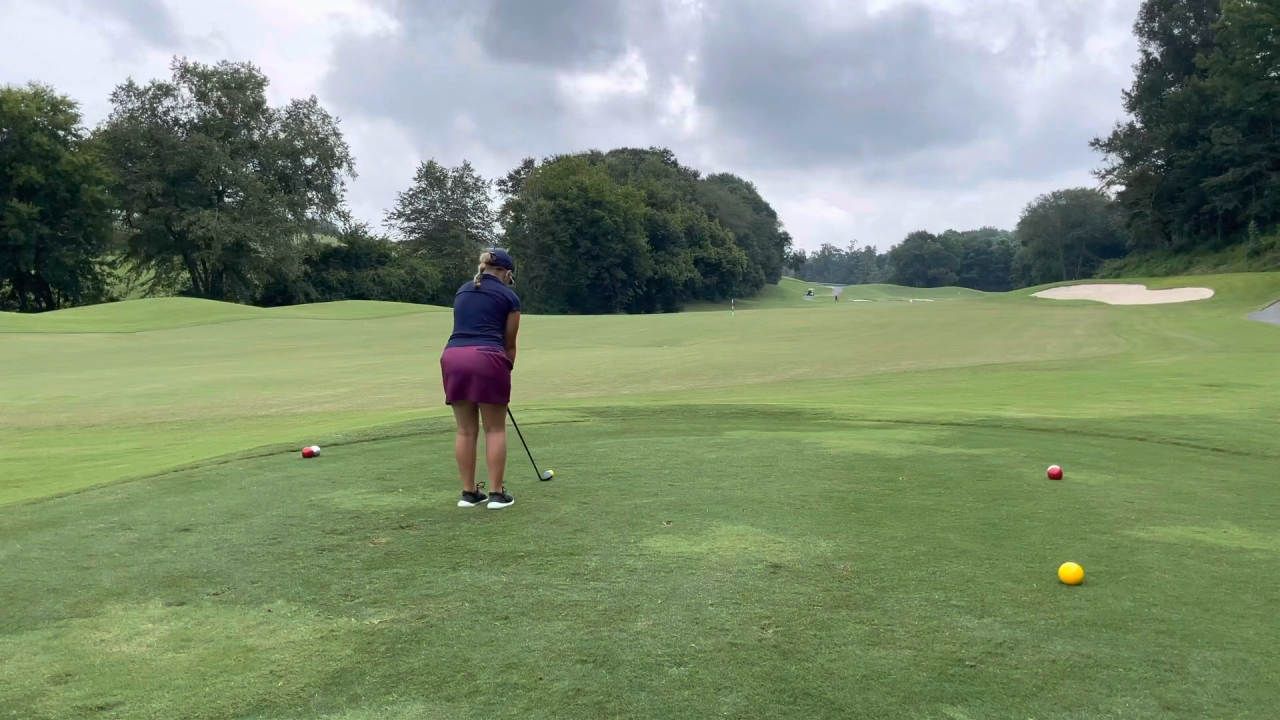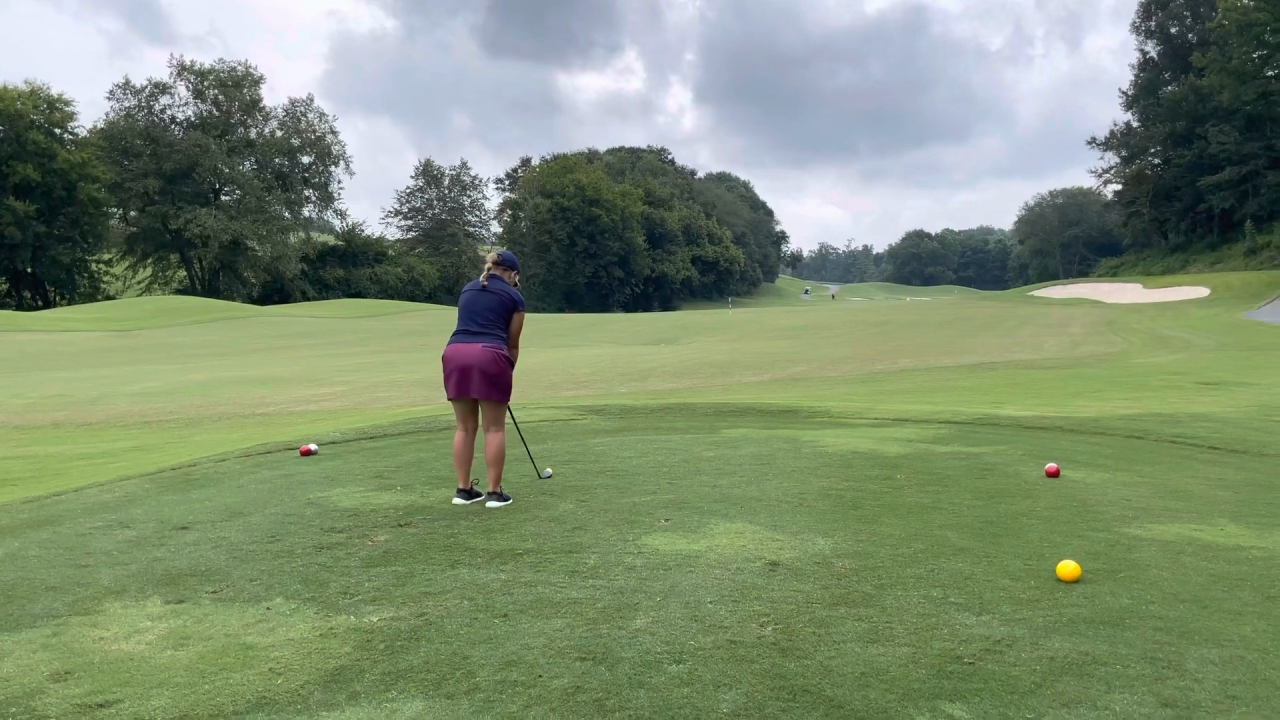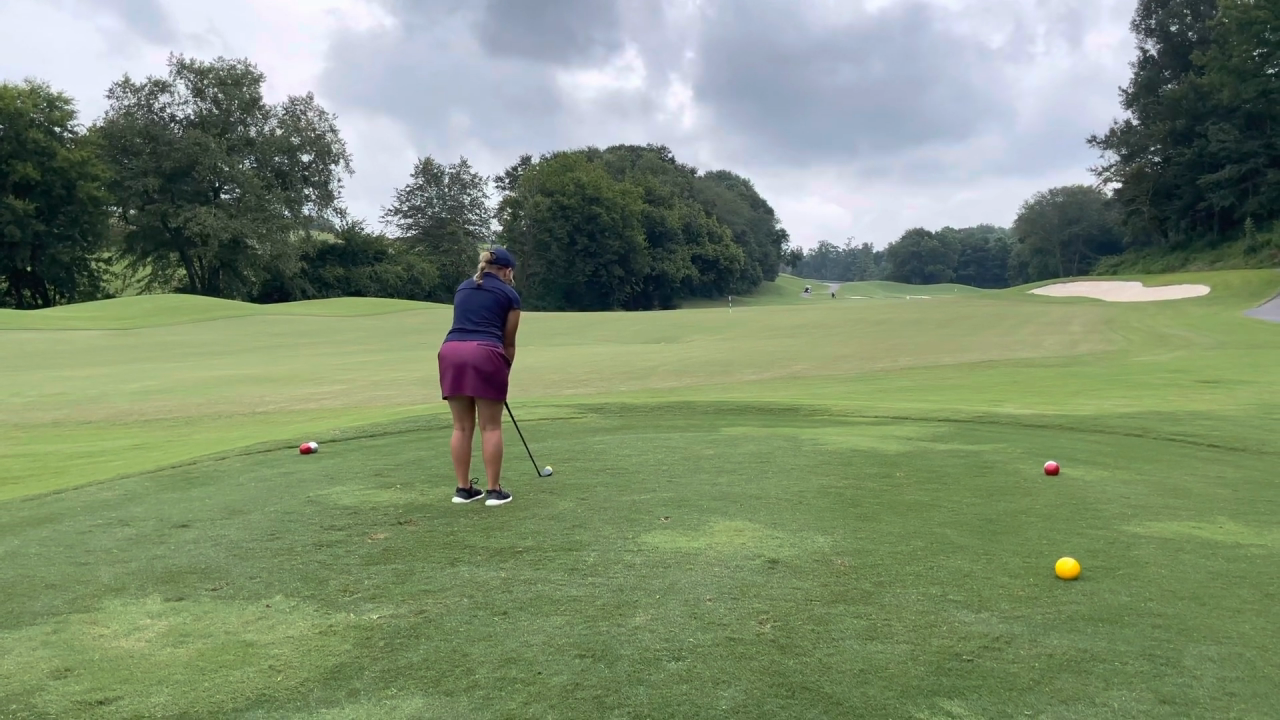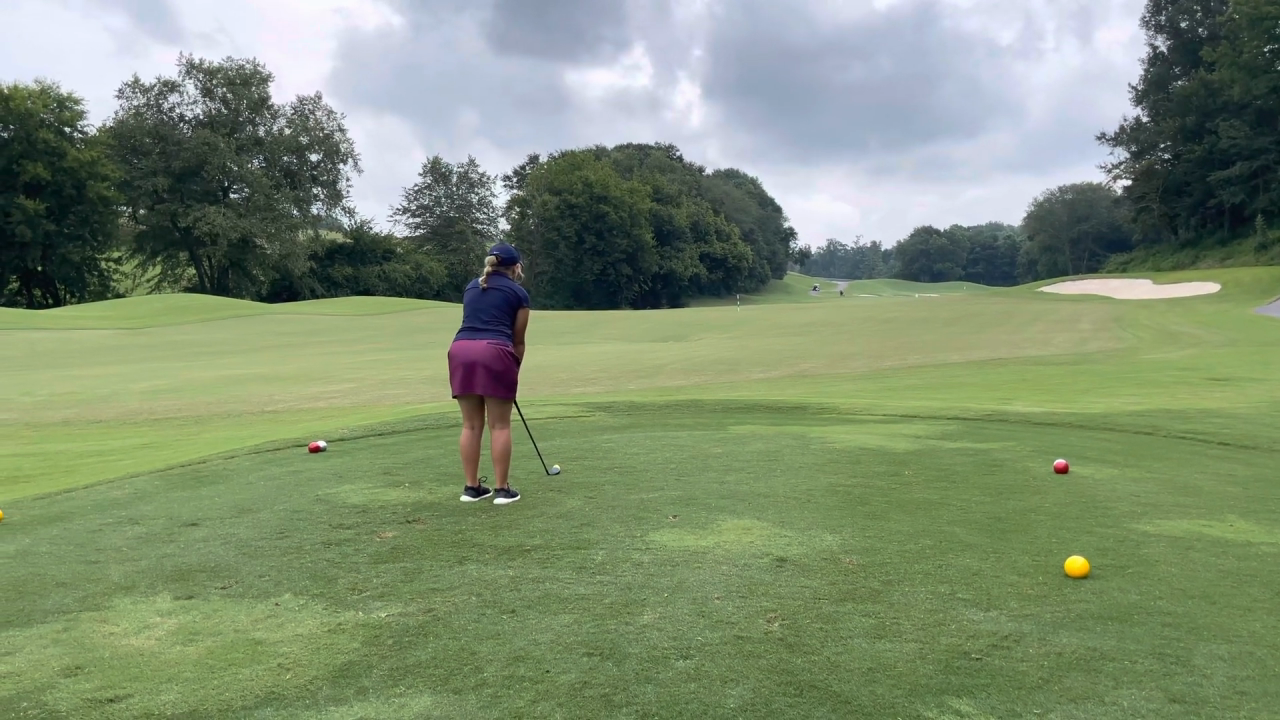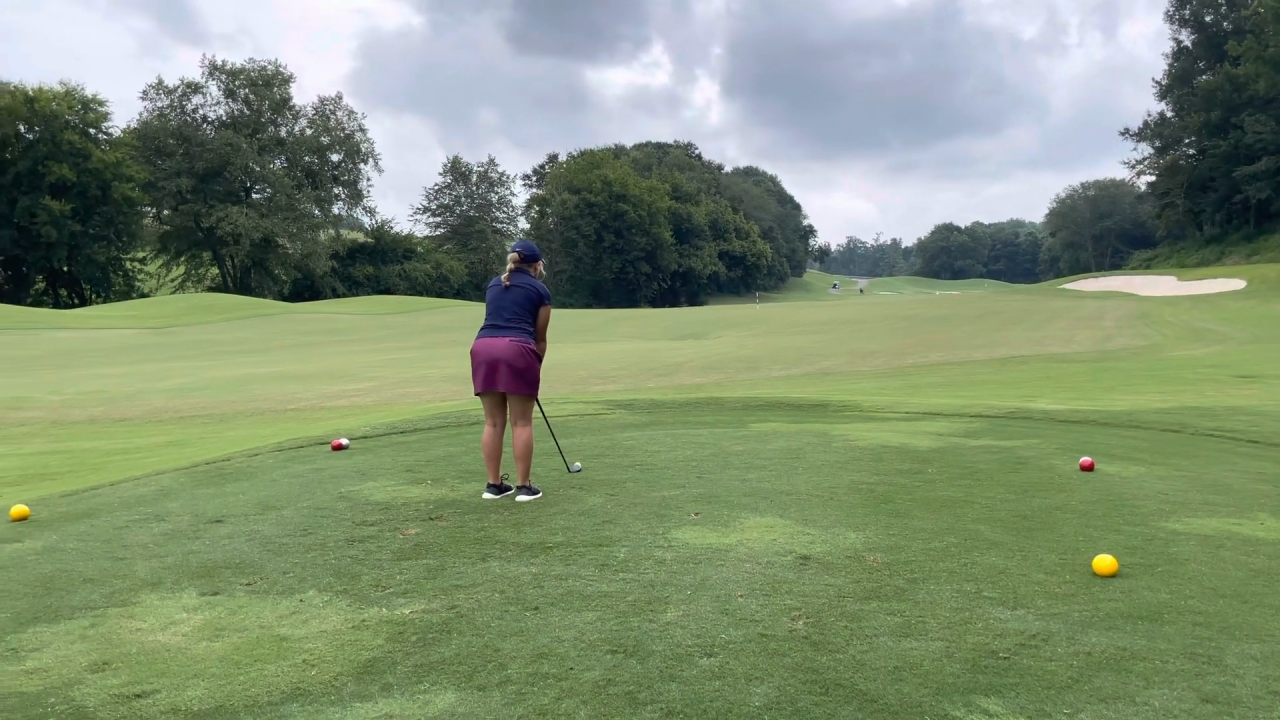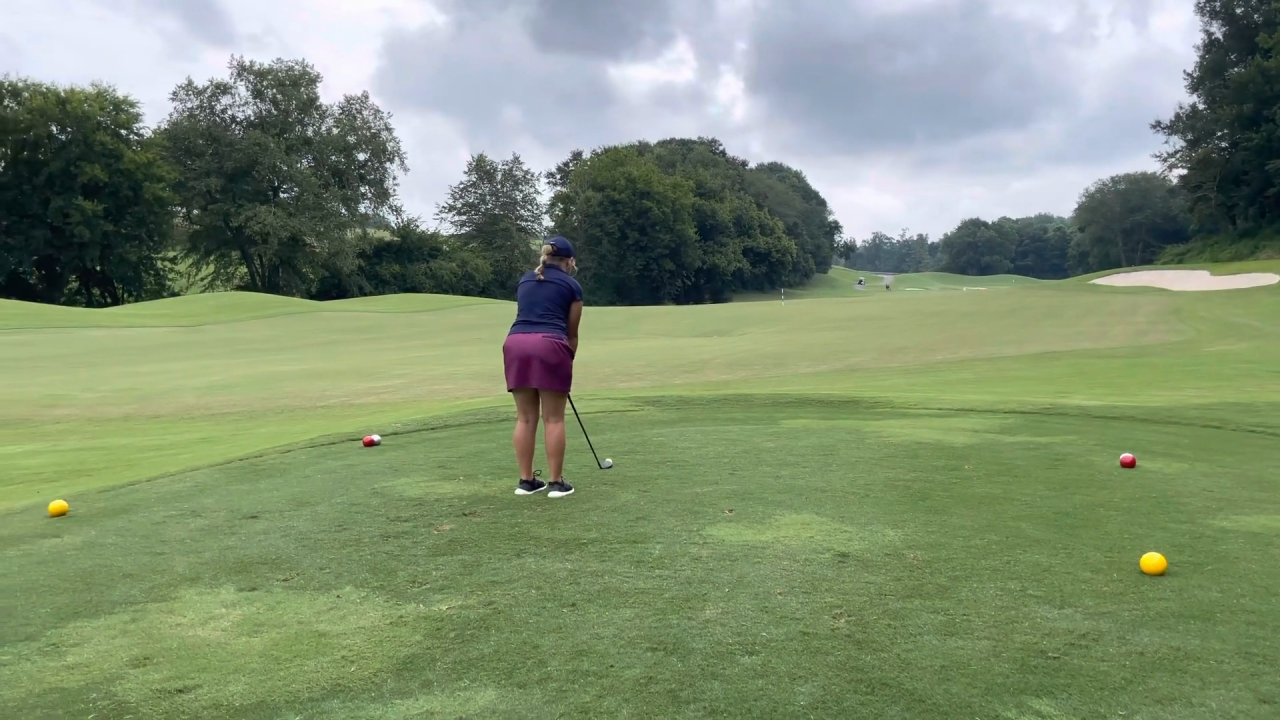
dt=0.5s
person 1, frame 1
left shoulder: (463, 291)
right shoulder: (508, 297)
right elbow: (509, 344)
right wrist: (507, 369)
left hip: (453, 357)
right hip: (487, 358)
left knee: (466, 431)
right knee: (495, 430)
left ankle: (469, 492)
right ankle: (497, 493)
person 1, frame 2
left shoulder: (467, 290)
right shoulder: (514, 296)
right elbow: (512, 343)
left wrist: (503, 367)
right wrist: (508, 369)
left hip: (455, 353)
right hip: (489, 357)
left knee: (464, 427)
right knee: (494, 428)
left ankle: (463, 489)
right ankle: (494, 492)
person 1, frame 3
left shoulder: (463, 288)
right shoulder: (509, 294)
right elbow: (509, 342)
left wrist: (501, 368)
right wrist: (506, 371)
left hip: (451, 351)
right hip: (485, 354)
left knee: (461, 426)
right knee: (490, 427)
left ankle: (463, 488)
right ankle: (494, 490)
person 1, frame 4
left shoulder: (472, 287)
right shoulder: (518, 293)
right elbow: (518, 340)
left wrist: (510, 366)
right wrist: (515, 369)
left hip: (461, 350)
right hip: (495, 353)
left knee: (471, 425)
right knee: (499, 426)
left ankle: (471, 487)
right ankle: (502, 489)
person 1, frame 5
left shoulder: (494, 284)
right shoulder: (540, 290)
right elbow: (539, 337)
left wrist: (532, 362)
right wrist: (537, 365)
left hip: (483, 347)
right hip: (517, 350)
left knee: (493, 422)
right knee: (521, 423)
left ankle: (493, 484)
right ankle: (524, 486)
person 1, frame 6
left shoulder: (525, 280)
right shoulder: (571, 285)
right elbow: (572, 333)
right wrist: (569, 360)
left hip: (516, 343)
right hip: (550, 346)
left knee: (525, 418)
right knee: (553, 419)
left ankle: (526, 480)
right ankle: (556, 483)
